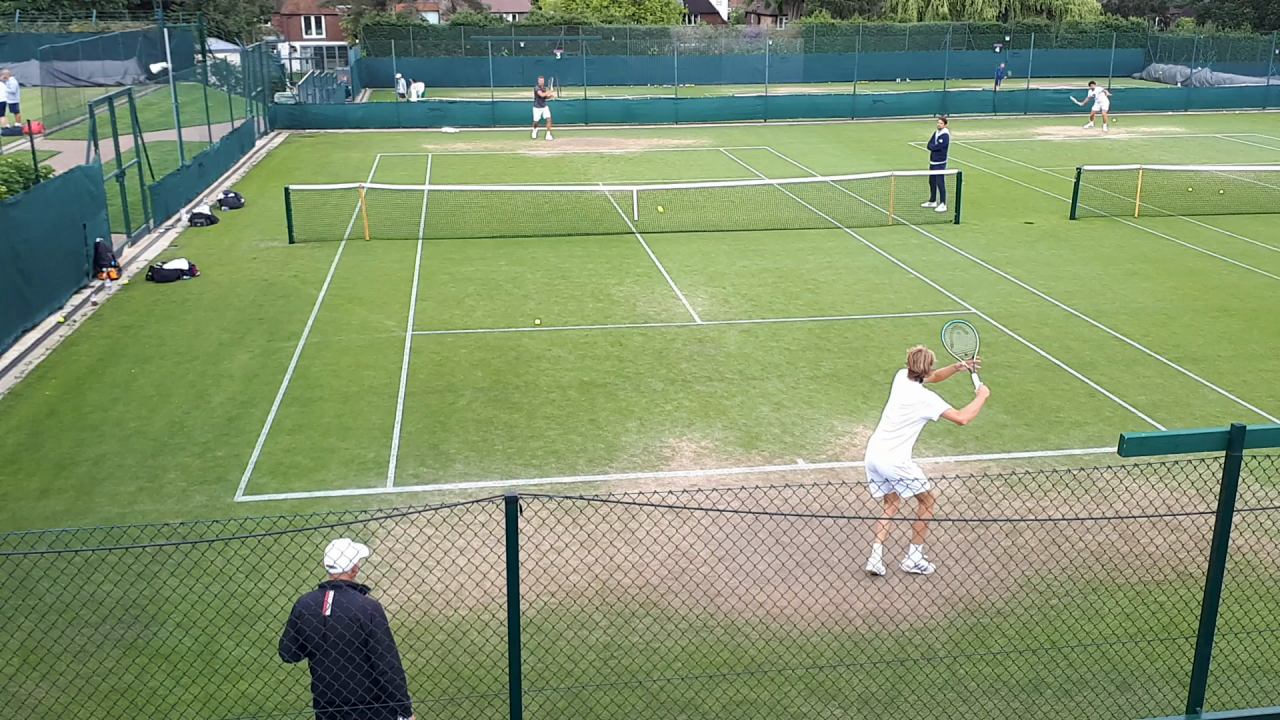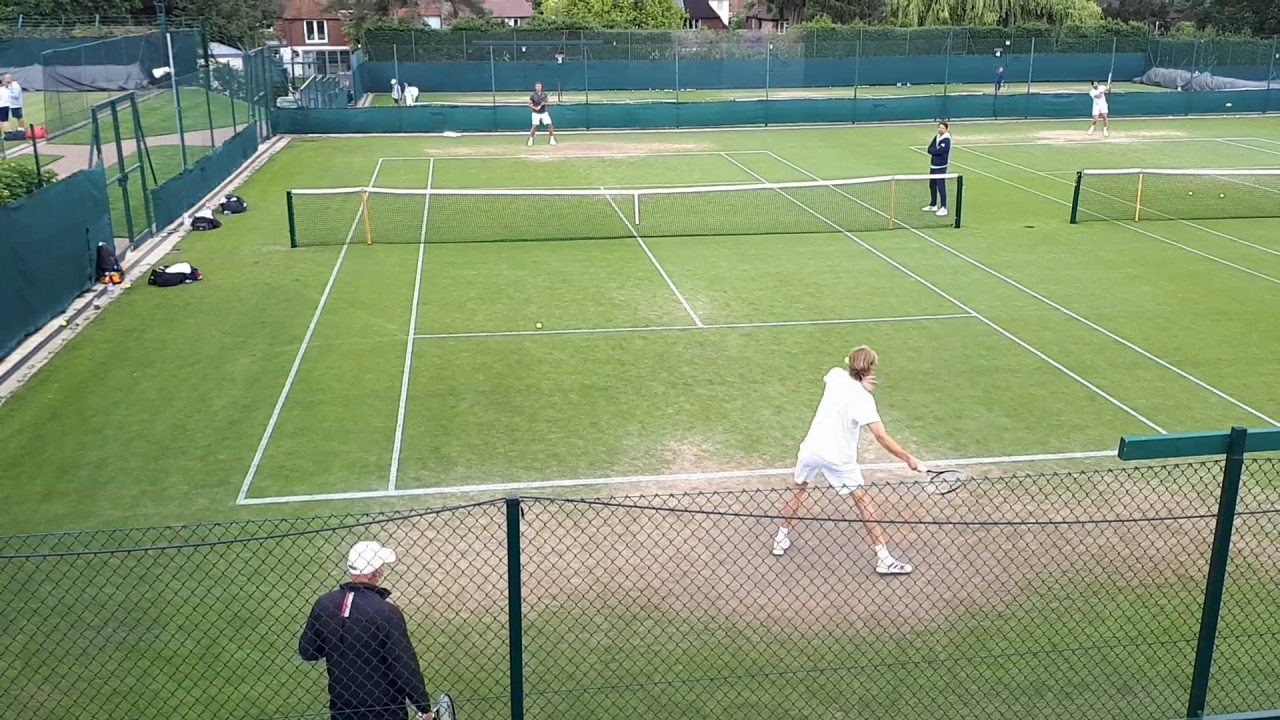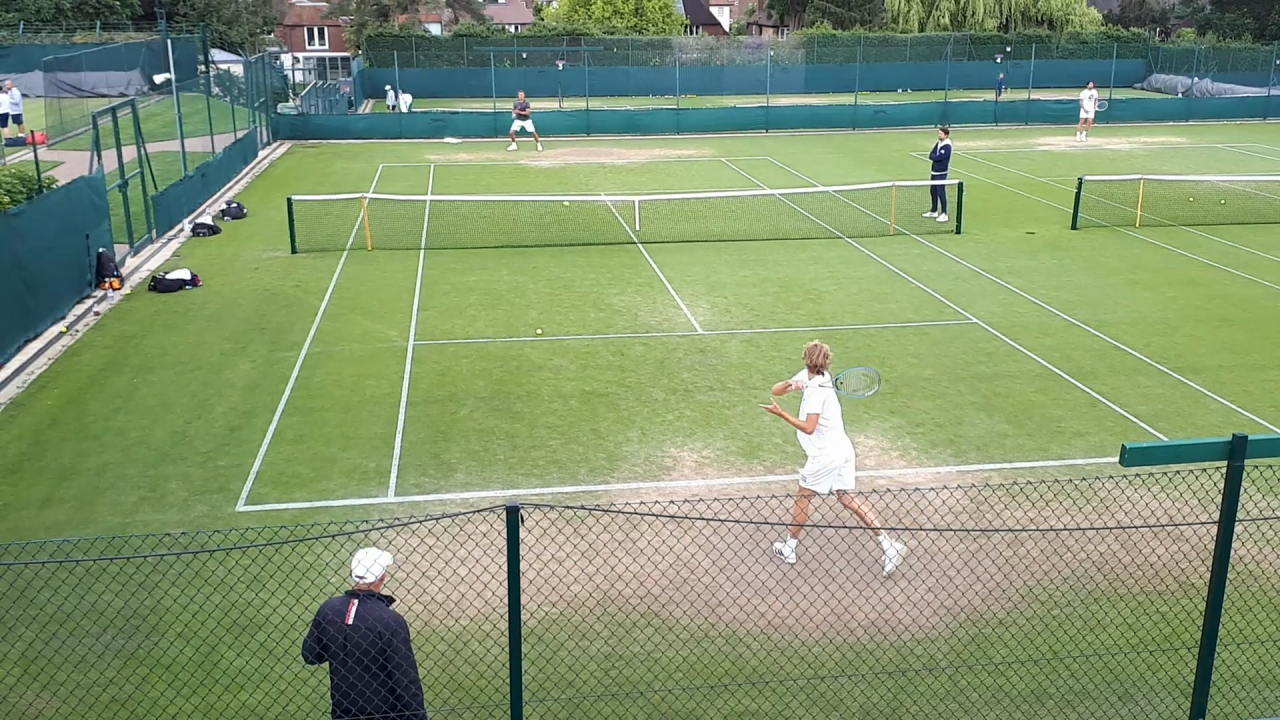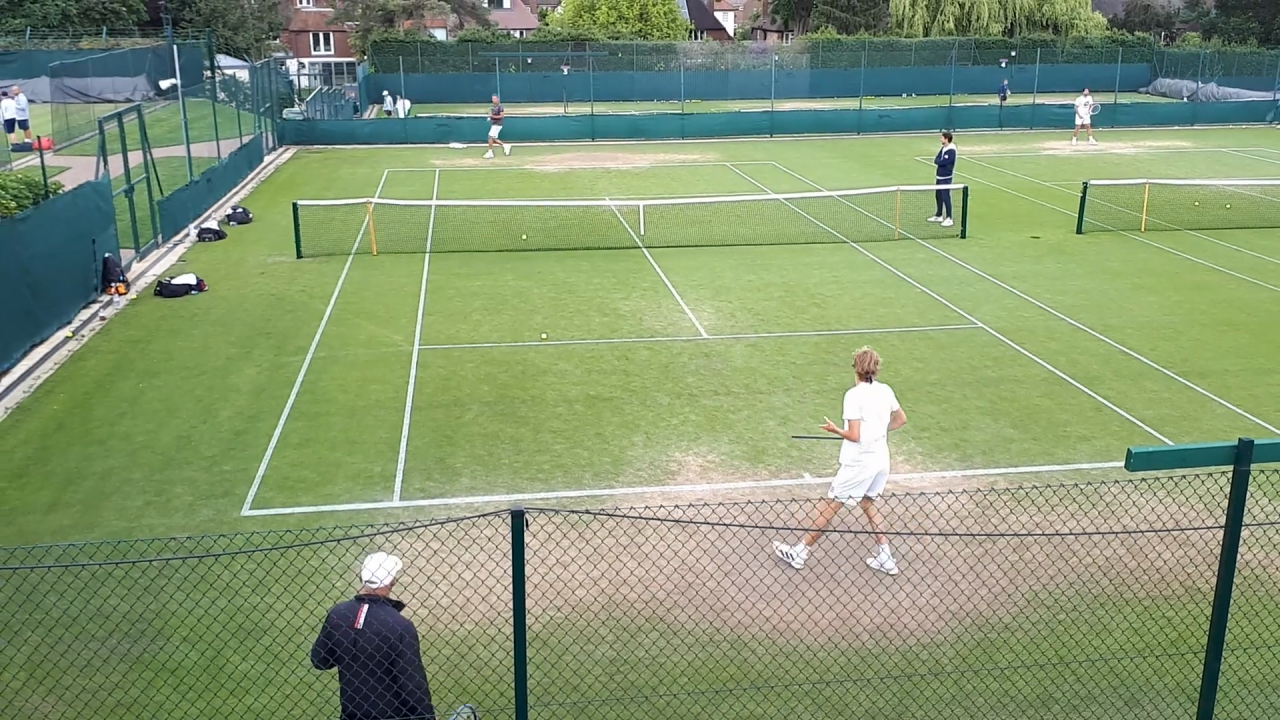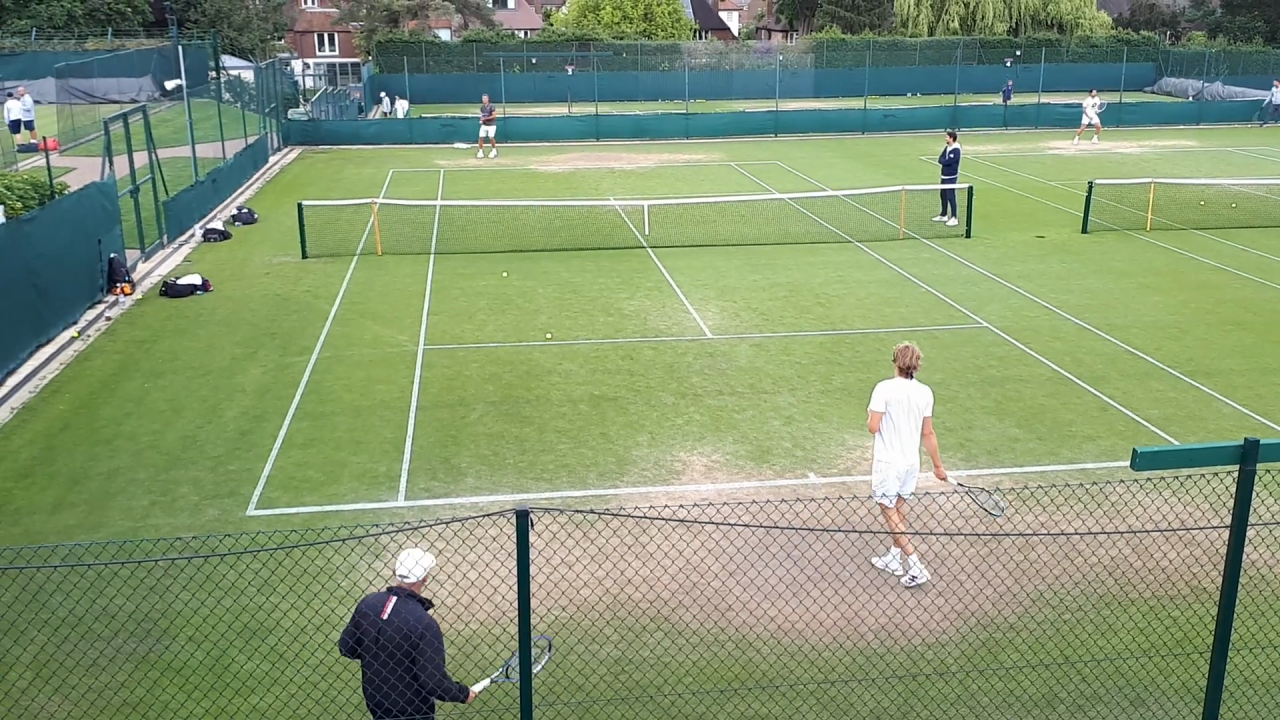
dt=0.5s
person 1, frame 1
left shoulder: (901, 377)
right shoulder: (926, 398)
left elbow: (930, 377)
right elbow: (962, 418)
left wrist: (960, 365)
right wrist: (981, 396)
left hip: (873, 455)
right hip: (895, 462)
left knee: (891, 505)
right knee: (926, 501)
left ankle: (875, 558)
right ankle: (914, 558)
person 1, frame 2
left shoulder: (836, 375)
right shoulder: (864, 399)
right elbow: (881, 437)
left wrist: (862, 382)
right wrist: (906, 457)
left hip: (811, 449)
right hip: (836, 456)
left knee: (799, 491)
right knee: (864, 502)
left ankle: (782, 539)
right ankle: (884, 559)
person 1, frame 3
left shoulder: (815, 388)
right shoulder: (806, 377)
left elbow: (809, 428)
right elbow: (776, 390)
left wrist: (780, 413)
right wrist: (789, 384)
left hip: (826, 455)
right hip: (843, 450)
left knee: (803, 498)
right knee: (849, 499)
left ankle: (789, 548)
right ankle: (888, 544)
person 1, frame 4
left shoulder: (854, 395)
right shoulder: (885, 390)
left elbow: (854, 436)
right elbow: (901, 420)
left wrist: (836, 429)
left hip: (859, 464)
right hip: (881, 462)
left knee: (830, 507)
right knee: (868, 504)
left ankle: (799, 553)
right ankle: (886, 558)
person 1, frame 5
left shoulder: (884, 388)
right shoulder: (925, 392)
left elbow: (872, 427)
right elbow: (928, 434)
left wrist: (872, 416)
right wrist: (938, 465)
left hip: (888, 462)
right hip: (911, 461)
left knee: (890, 513)
right knee: (896, 508)
left ankle: (917, 567)
right ankle: (895, 559)
